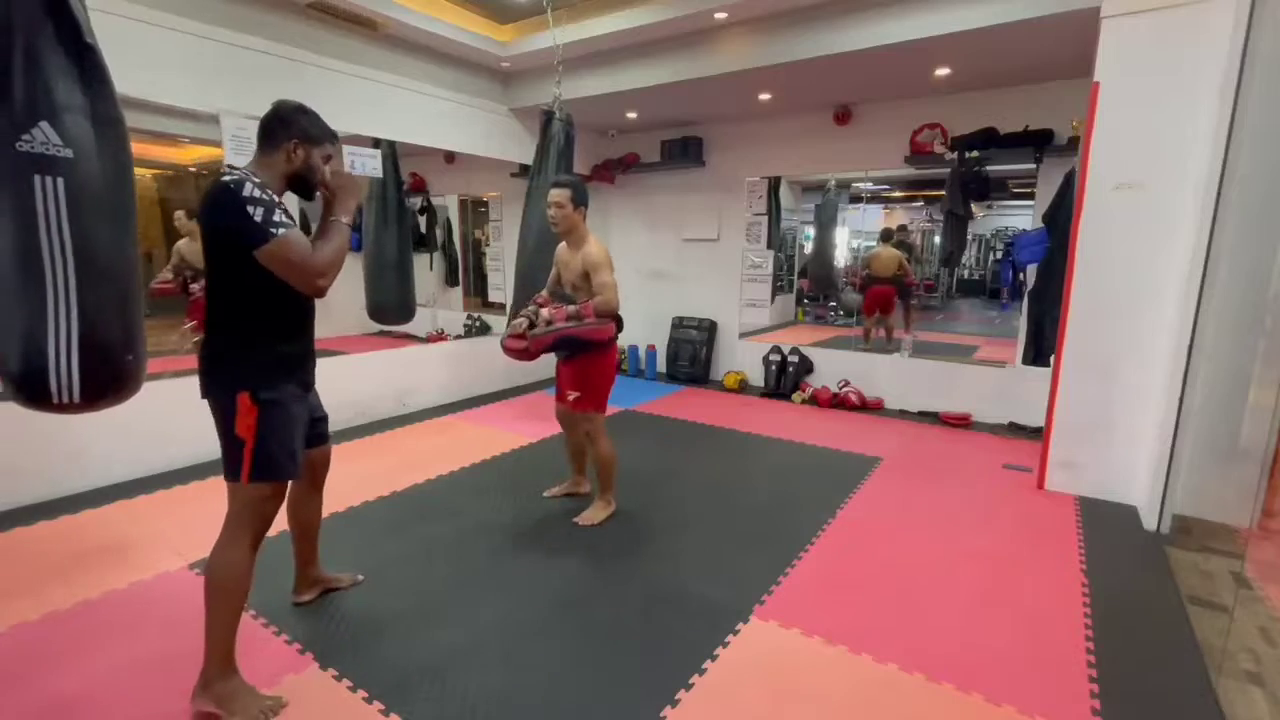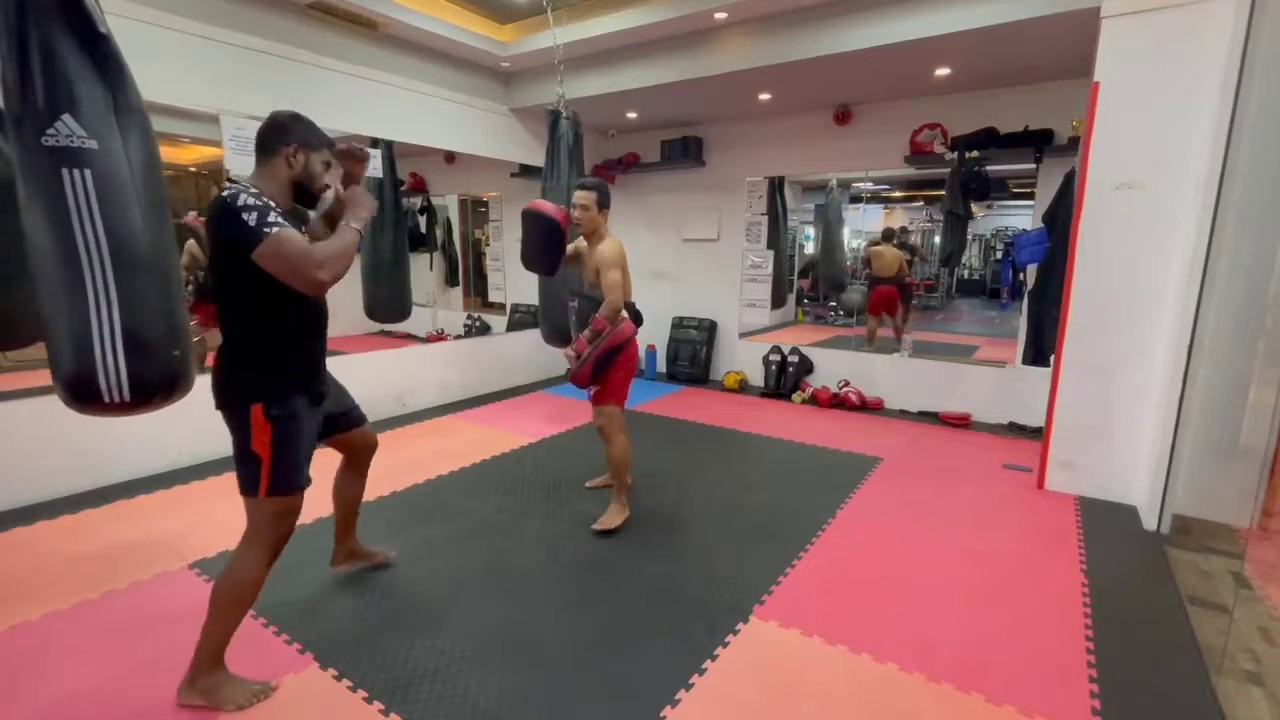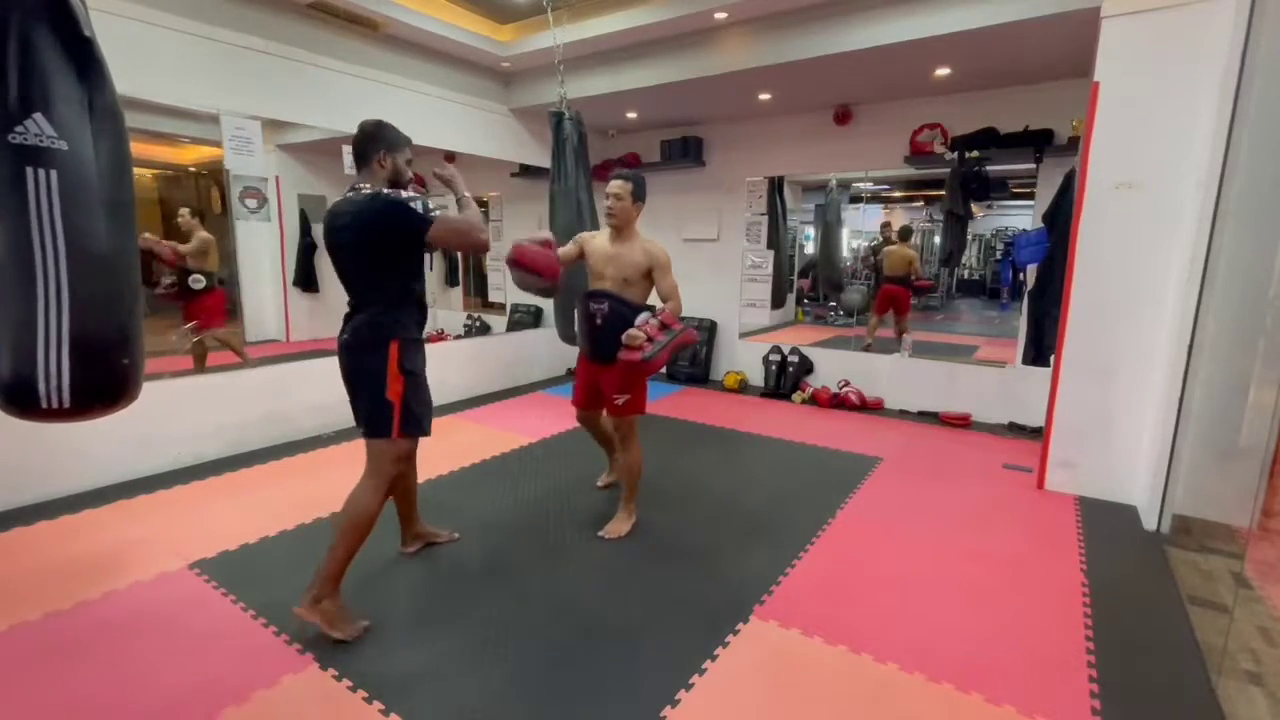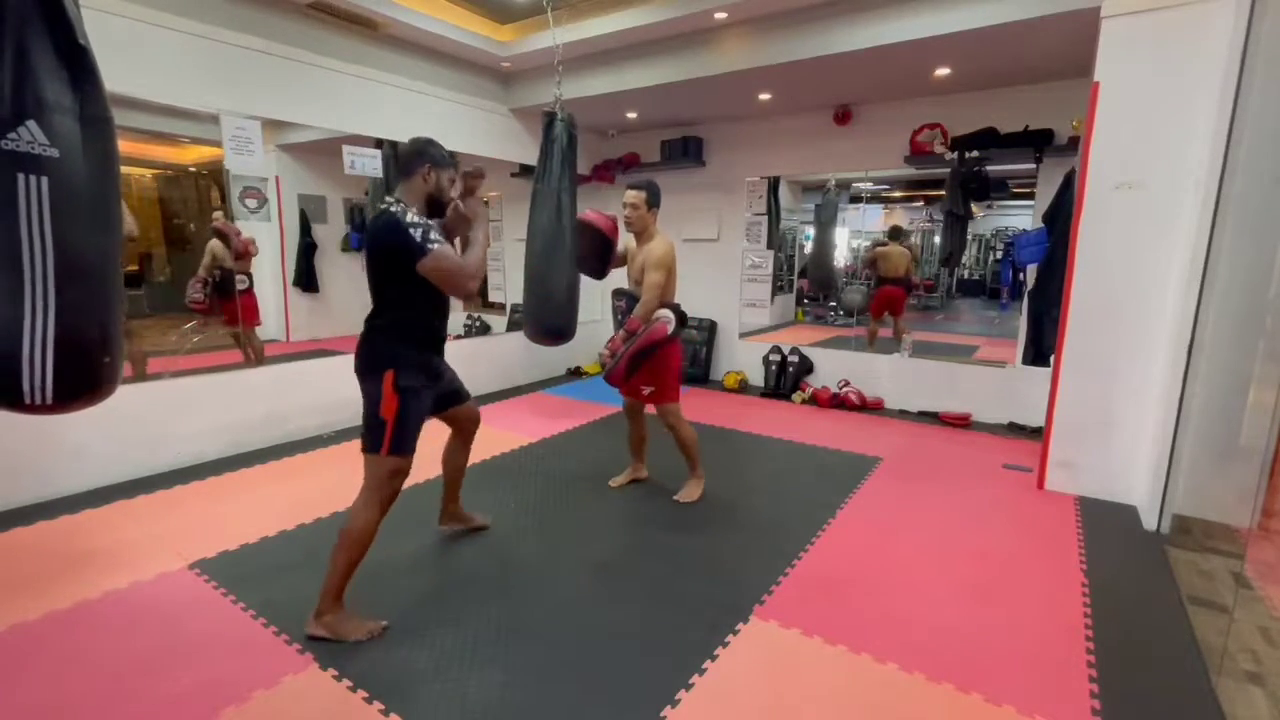
dt=0.7s
person 1, frame 1
left shoulder: (262, 200)
right shoulder: (241, 196)
left elbow: (301, 266)
right elbow: (315, 277)
left wrist: (329, 212)
right wrist: (345, 210)
left hip: (283, 370)
right hip: (251, 378)
left knee: (314, 466)
right knee: (250, 514)
left ankle: (308, 577)
person 1, frame 2
left shoulder: (282, 211)
right shoulder: (242, 207)
left elbow: (319, 246)
right elbow: (316, 271)
left wrist: (350, 189)
right wrist: (355, 217)
left hip: (306, 373)
right hip: (267, 390)
left knee: (362, 443)
right knee: (271, 529)
left ankle: (347, 547)
right ankle: (204, 675)
person 1, frame 3
left shoulder: (338, 213)
right shoulder: (394, 206)
right elbow: (477, 239)
right wrist: (460, 187)
left hip: (361, 339)
right hip: (389, 345)
left knee: (402, 442)
right knee: (385, 465)
left ankle: (413, 530)
right ankle: (322, 596)
person 1, frame 4
left shoulder: (414, 218)
right shoulder: (399, 223)
left elbow: (443, 245)
right elbow: (464, 279)
left wrist: (465, 203)
right wrist: (479, 227)
left hip: (422, 356)
right hip: (395, 365)
left knee: (468, 418)
right knee: (383, 487)
left ankle: (452, 512)
right ankle: (327, 609)
person 2, frame 1
left shoulder: (593, 253)
right shoulder: (561, 251)
left elbow: (610, 303)
right elbow: (550, 292)
right wrist: (527, 317)
left hip: (594, 351)
right hip: (571, 348)
left knee: (591, 426)
right knee: (566, 416)
left ankle: (606, 499)
right ankle: (577, 480)
person 2, frame 2
left shoulder: (608, 250)
right shoulder: (584, 245)
left elbow: (614, 304)
left hip: (615, 347)
left knee: (608, 421)
right knee: (606, 416)
left ankle: (620, 503)
right ankle: (618, 473)
person 2, frame 3
left shoulder: (651, 253)
right shoulder: (587, 242)
left elbow: (674, 304)
left wrist: (648, 332)
left hip: (625, 355)
right hip: (590, 351)
left knee: (625, 430)
right knee: (587, 417)
left ankle: (627, 510)
right ankle: (615, 463)
person 2, frame 4
left shoulder: (659, 249)
right shoulder: (634, 246)
left elbow: (649, 304)
left hip: (660, 344)
left knee: (669, 415)
right knee: (632, 408)
left ankle: (697, 477)
right ankle: (637, 466)
